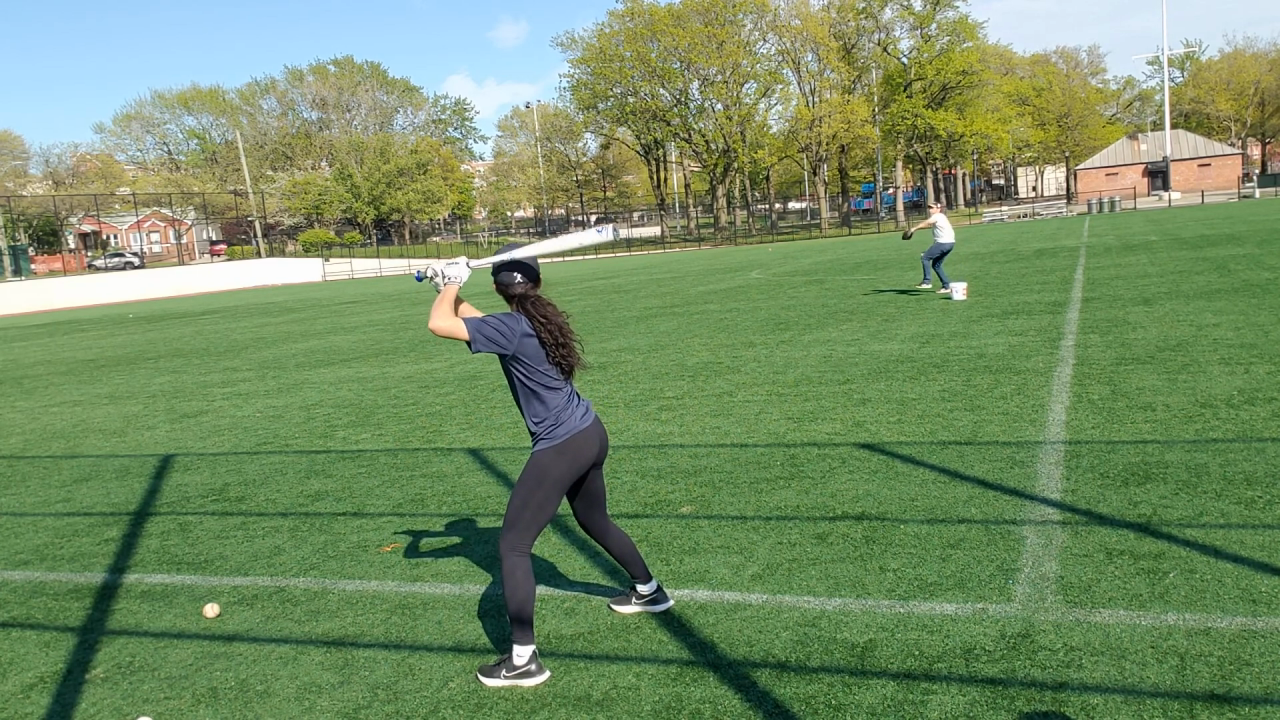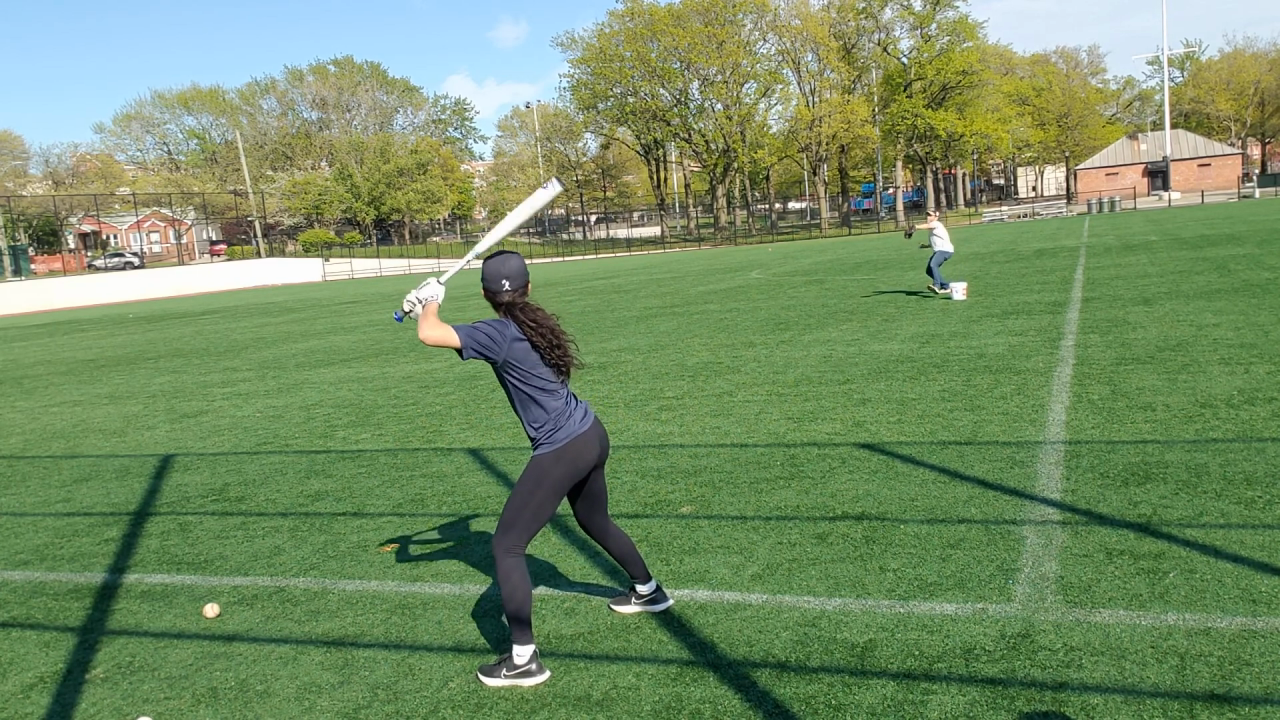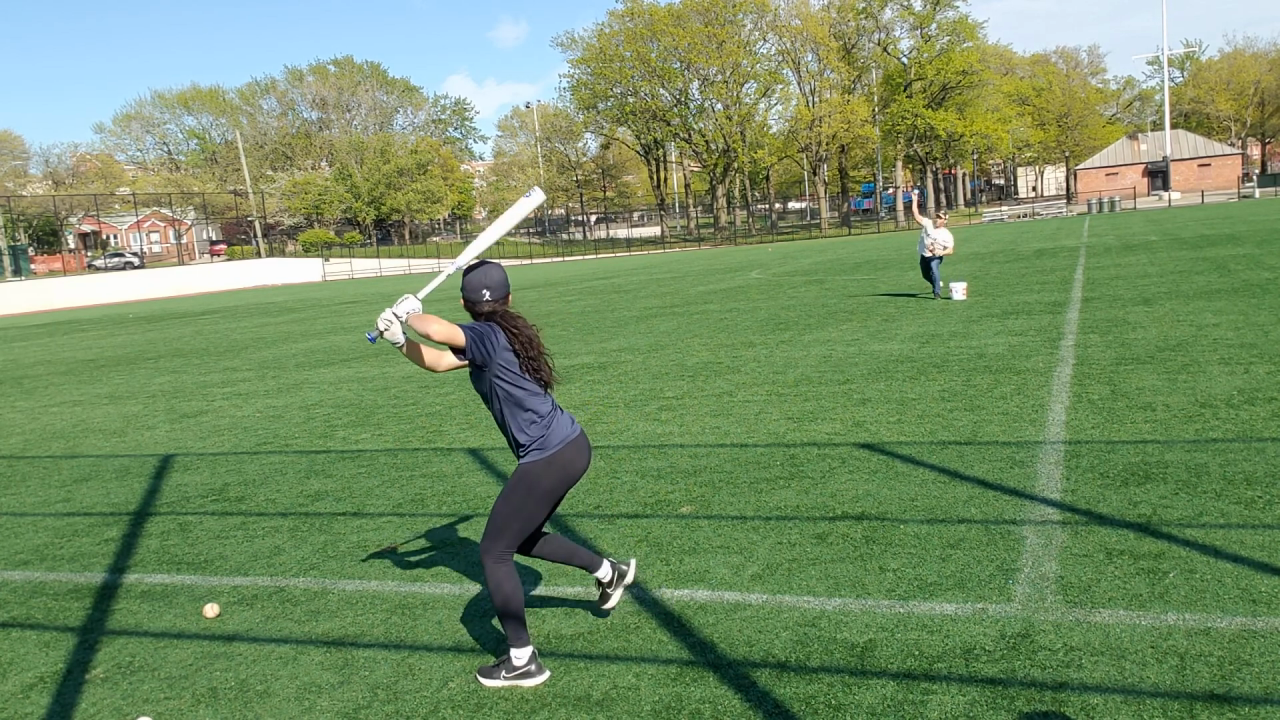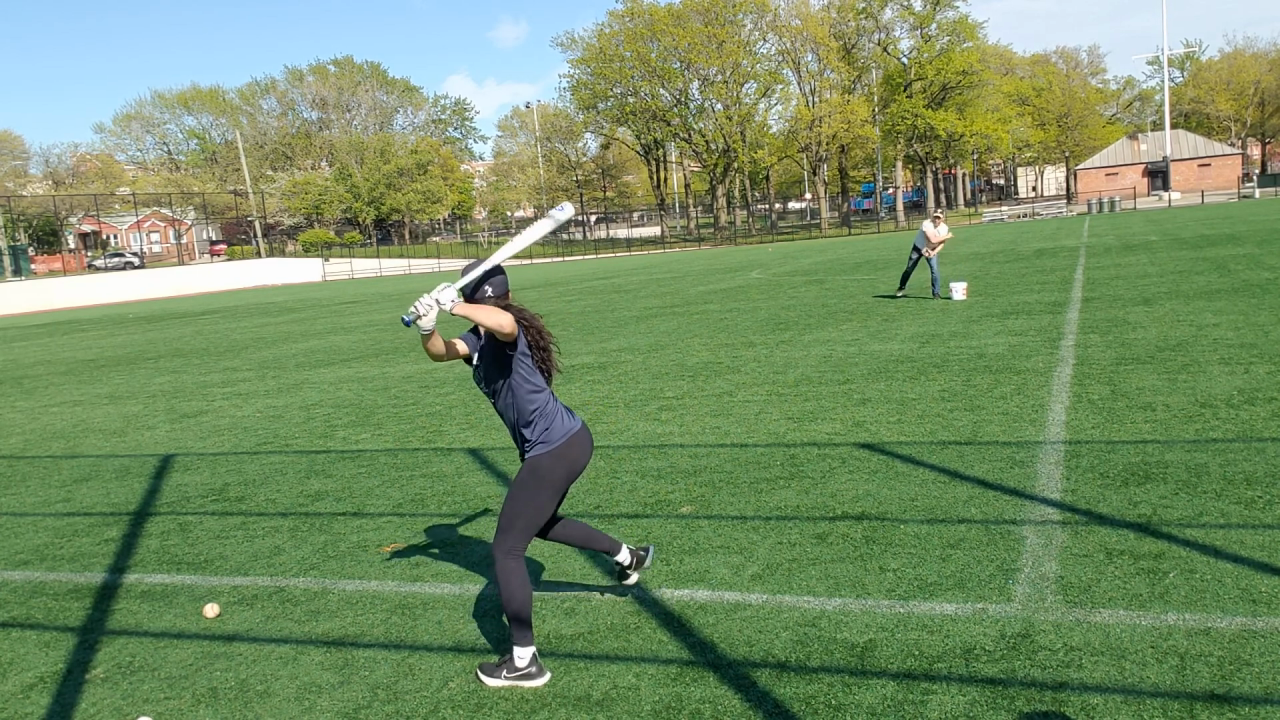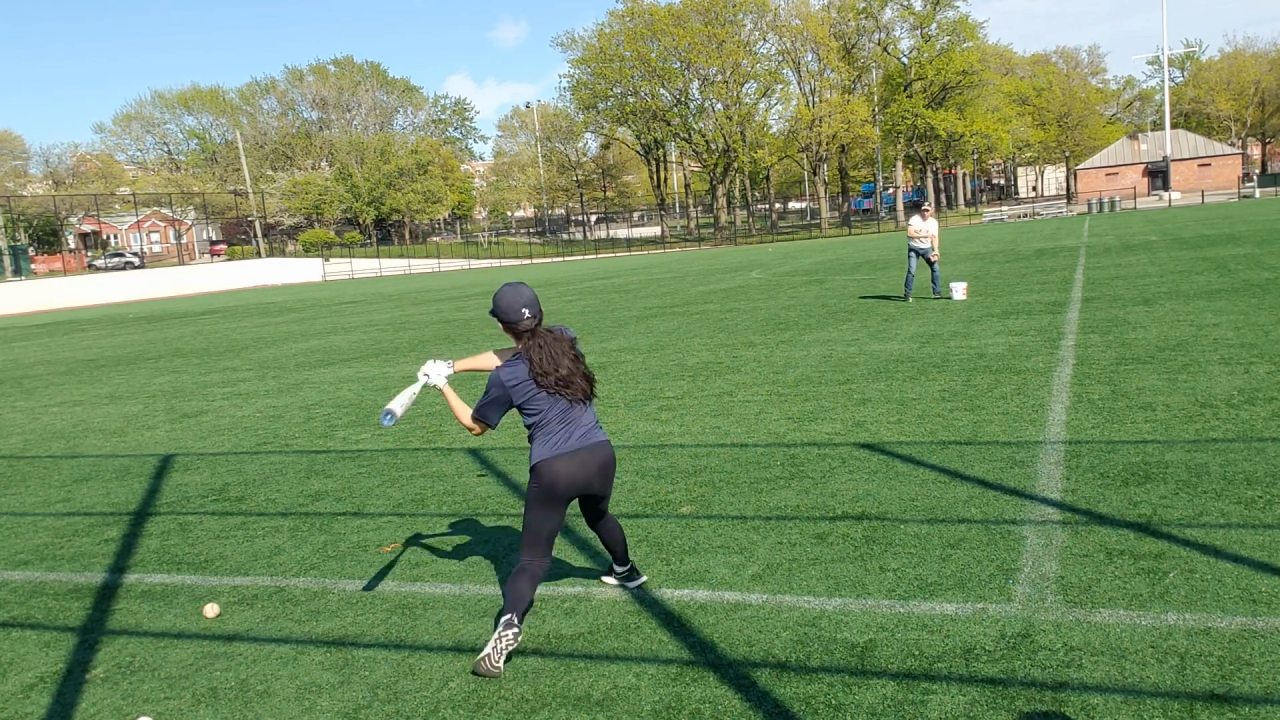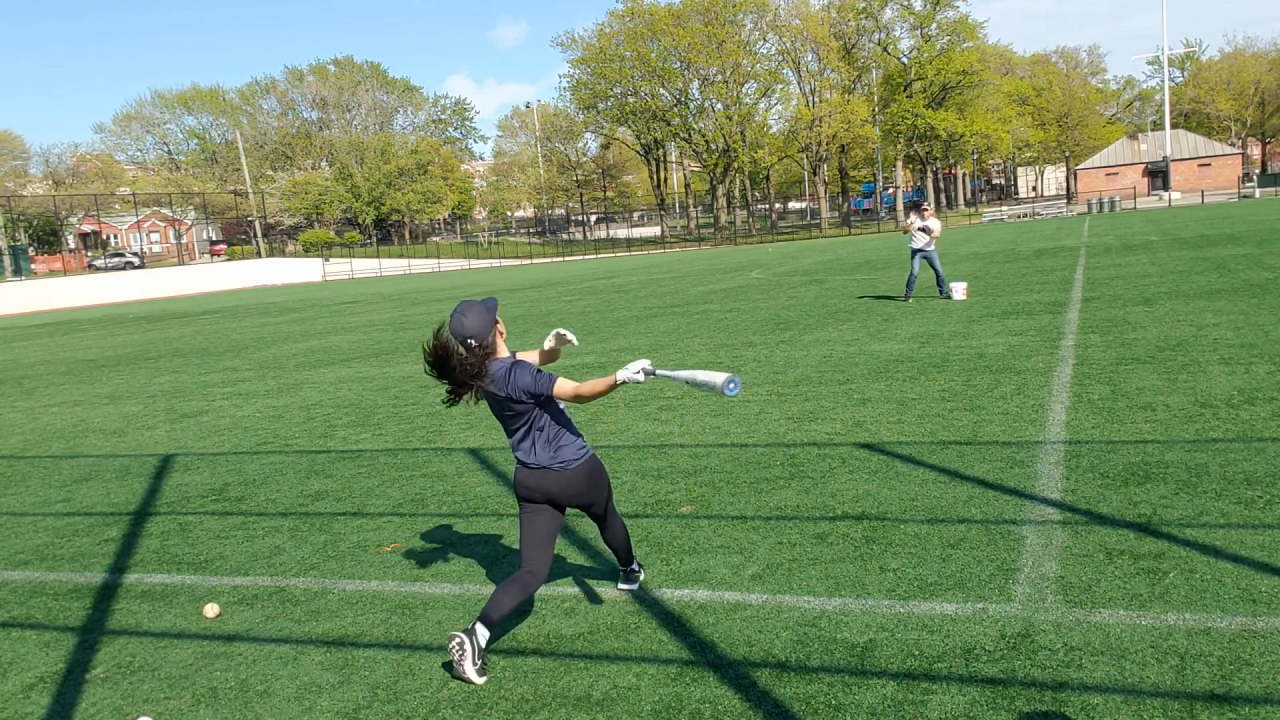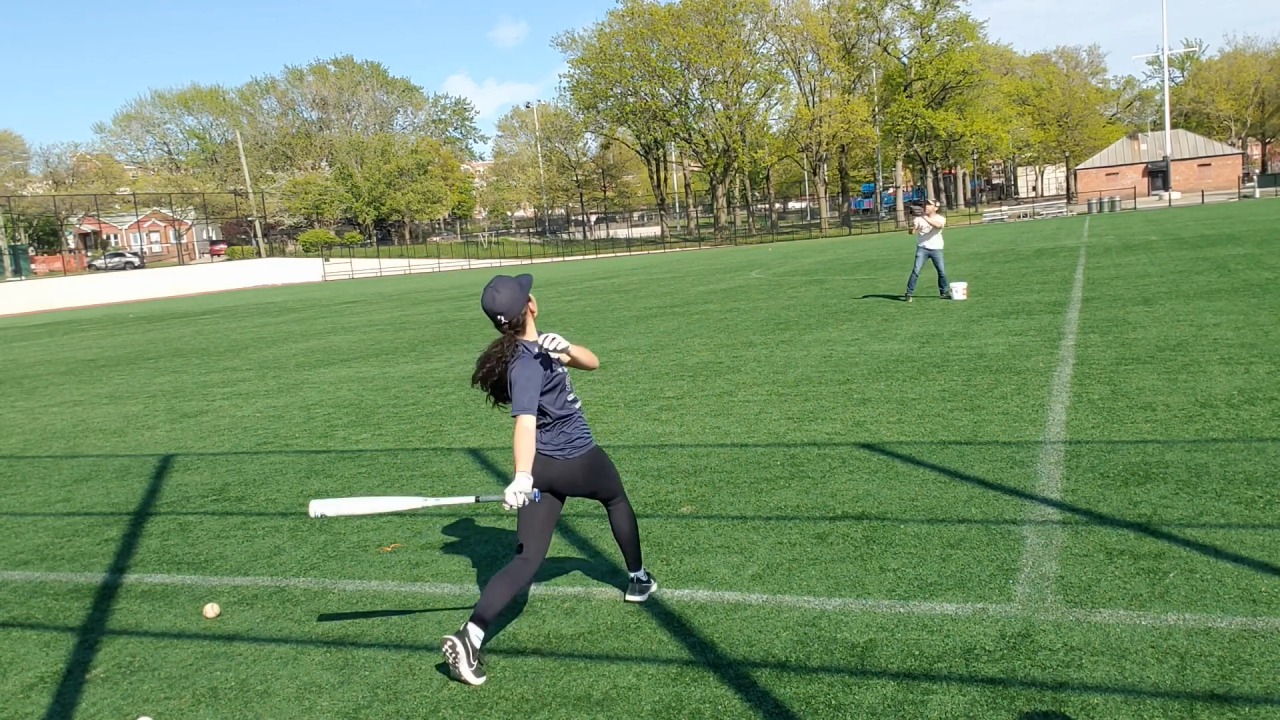
dt=0.3s
person 1, frame 1
left shoulder: (512, 327)
right shoulder: (539, 318)
left elbow: (438, 325)
right elbow: (479, 323)
left wrist: (452, 282)
right wrist: (450, 290)
left hip: (560, 448)
right hip: (590, 434)
left knee: (512, 545)
right knee: (595, 521)
left ankle: (524, 659)
right ankle: (649, 591)
person 1, frame 2
left shoulder: (502, 333)
right shoulder: (531, 325)
left elbow: (429, 336)
right elbow: (467, 343)
left wrist: (431, 302)
right wrist: (427, 310)
left hip: (561, 453)
right hip: (591, 437)
left knee: (506, 546)
right knee: (596, 523)
left ankle: (524, 660)
right ankle: (648, 591)
person 1, frame 3
left shoulder: (488, 335)
right shoulder: (501, 335)
left elbow: (442, 331)
right elbow: (437, 361)
left wrist: (411, 314)
right wrist: (400, 341)
left hip: (547, 461)
right hip: (572, 447)
left knee: (494, 553)
right knee: (523, 541)
left ankle: (523, 661)
right ankle: (609, 571)
person 1, frame 4
left shoulder: (507, 330)
right shoulder: (482, 335)
left elbow: (503, 320)
right elbow: (441, 351)
left wrist: (452, 305)
right wrist: (427, 326)
left hip: (553, 454)
right hip: (570, 441)
left knee: (506, 550)
right knee: (543, 524)
left ankle: (524, 661)
right ankle: (628, 556)
person 1, frame 5
left shoulder: (506, 379)
right shoulder: (563, 338)
left elbow: (474, 426)
left wrist: (442, 384)
right wrist: (450, 367)
left hip: (553, 470)
right hip: (600, 455)
left knee: (534, 560)
right knee: (598, 515)
left ankle: (509, 624)
right ankle: (625, 571)
person 1, frame 6
left shoulder: (490, 368)
right shoulder: (512, 373)
left elbow: (539, 357)
right elbow: (572, 393)
left wrist: (553, 340)
right wrist: (619, 377)
left hip: (531, 480)
right hip: (576, 471)
left knee: (532, 571)
right knee: (607, 517)
left ankle: (475, 635)
right ankle: (629, 570)
person 1, frame 7
left shoulder: (538, 344)
right shoulder: (525, 364)
left elbow: (591, 361)
right elbow: (525, 427)
left wrist: (563, 345)
right wrist: (521, 479)
left hip: (540, 467)
right hip: (579, 460)
left knee: (526, 559)
right knee: (616, 499)
left ankle: (470, 635)
right ankle: (637, 578)
